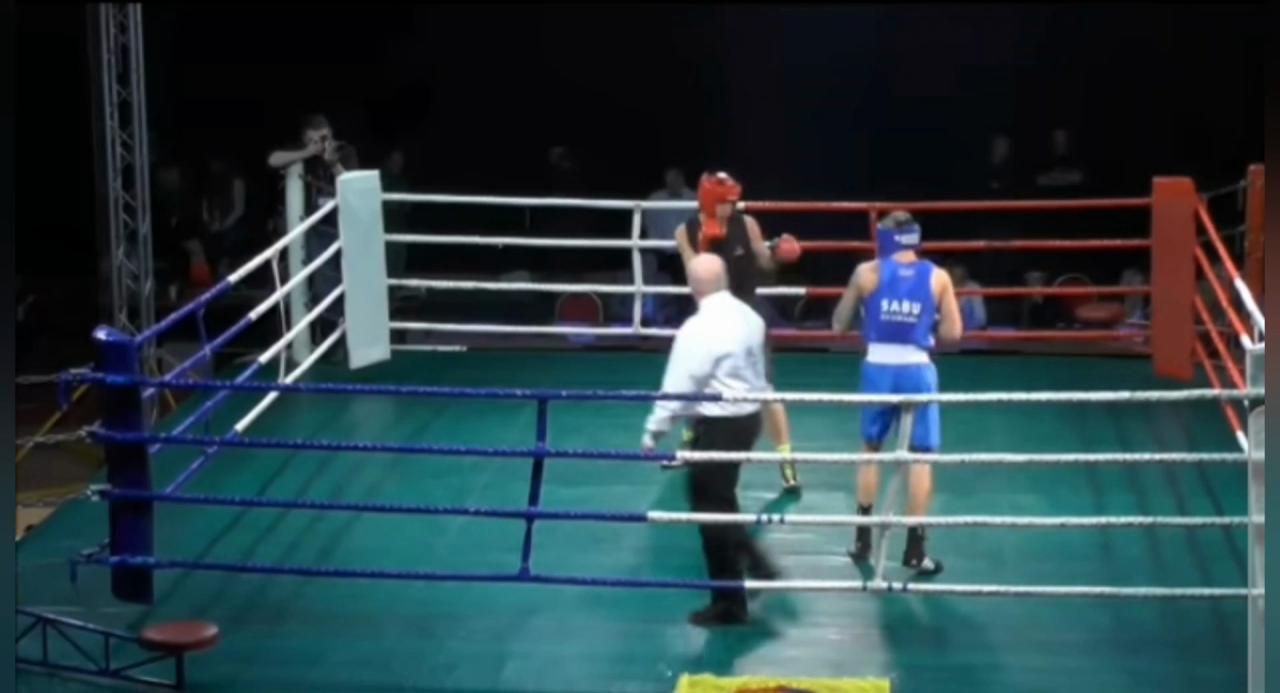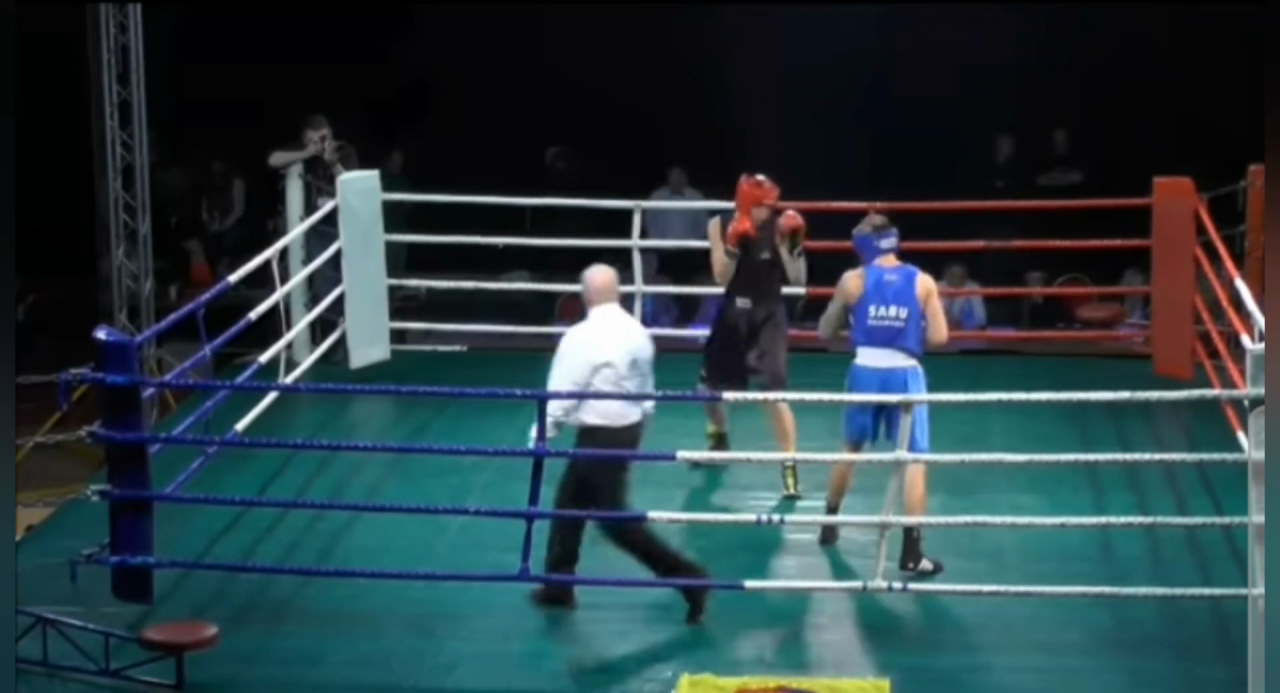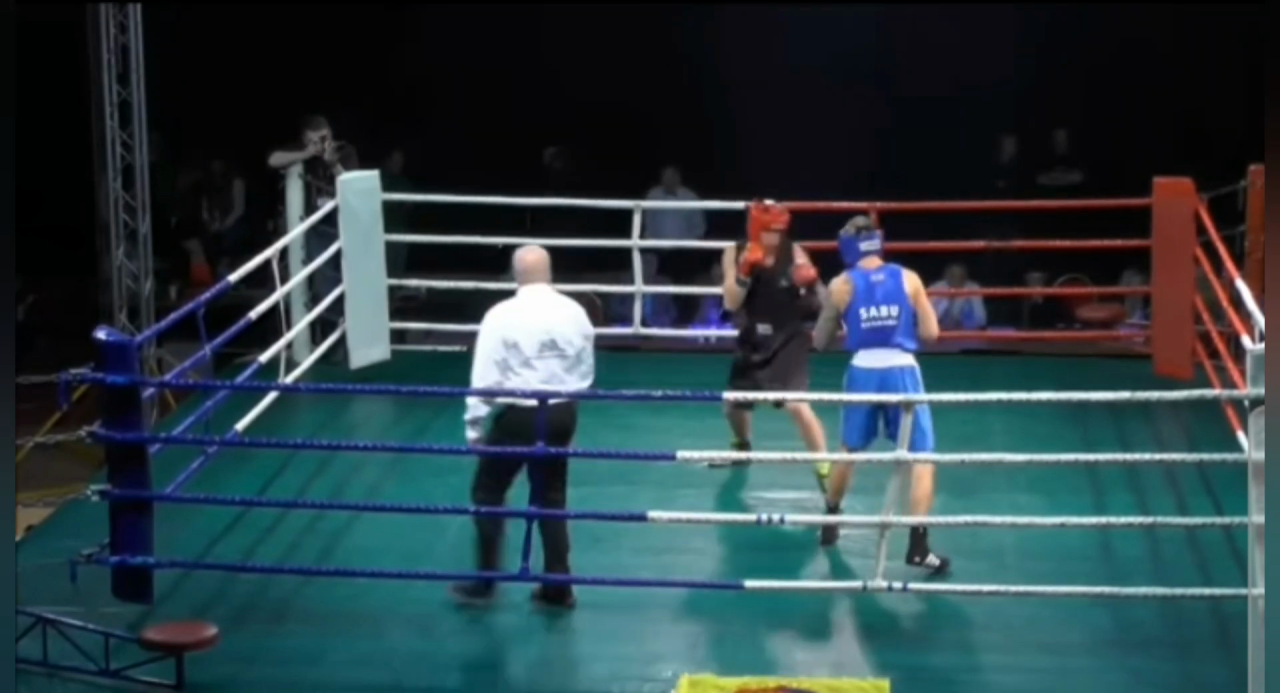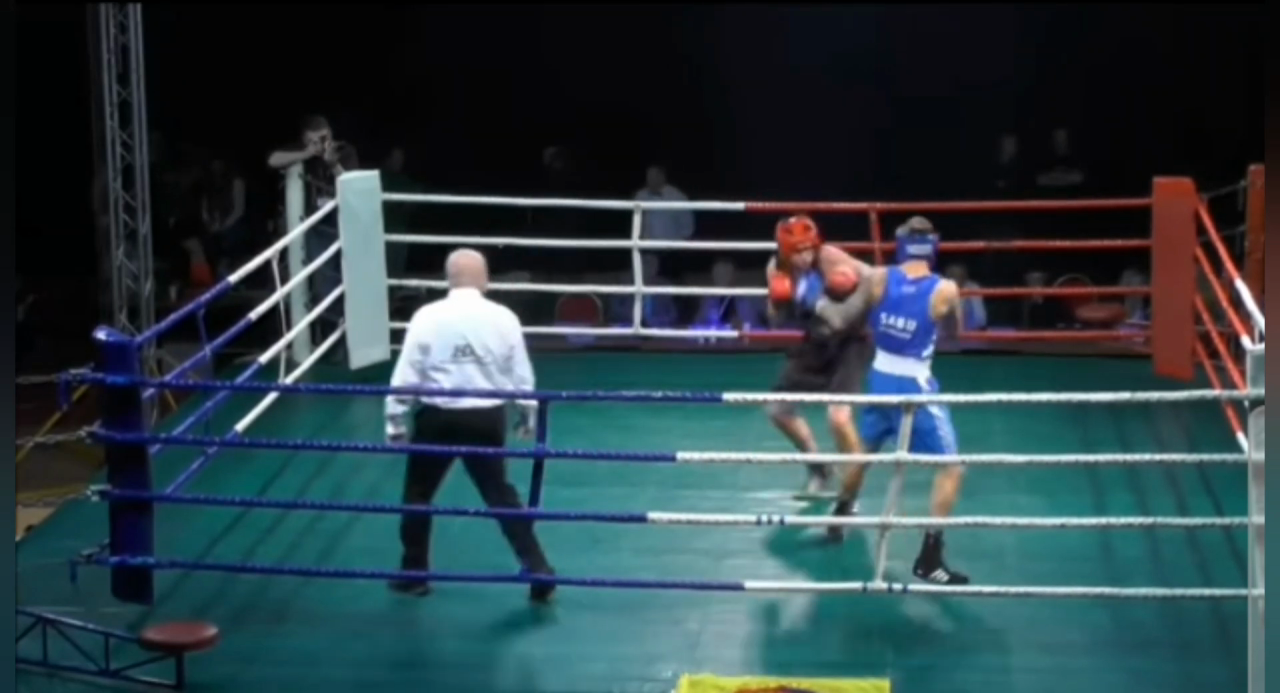
dt=0.3s
person 1, frame 1
left shoulder: (867, 272)
right shoulder: (938, 278)
left elbow: (840, 325)
right elbow: (952, 333)
left hip: (876, 369)
right hip: (917, 371)
left knee: (871, 451)
right knee: (920, 458)
left ankle: (863, 537)
right ankle: (915, 548)
person 1, frame 2
left shoulder: (852, 280)
right shoulder: (923, 282)
left elbow: (825, 332)
right elbow: (938, 337)
left hip: (865, 371)
right hip: (905, 373)
left knee: (851, 449)
right knee: (914, 460)
left ankle: (830, 524)
right ankle: (911, 552)
person 1, frame 3
left shoulder: (840, 285)
right shoulder: (909, 280)
left elbow: (820, 341)
right elbow: (930, 333)
left hip: (860, 374)
right hip: (901, 374)
left knee: (849, 452)
right knee: (923, 458)
left ankle: (830, 525)
right ankle: (919, 545)
person 1, frame 4
left shoulder: (877, 278)
right shoulder: (945, 290)
left elbow: (843, 318)
left hip: (881, 377)
right hip: (915, 384)
left knee: (867, 450)
right knee: (950, 468)
left ankle: (839, 518)
right ankle: (929, 560)
person 2, frame 1
left shoulder: (699, 329)
right shoulder: (749, 317)
left elbow: (677, 387)
right elbow: (759, 373)
left wrist: (652, 432)
left hip: (718, 426)
right hip: (746, 418)
left knee: (713, 509)
right knee: (717, 502)
left ankle: (730, 603)
right ankle: (754, 566)
person 2, frame 2
left shoulder: (581, 336)
right shoulder: (637, 331)
left elbow: (560, 396)
right elbow: (645, 388)
left wrist: (539, 439)
left hip: (600, 436)
right hip: (628, 429)
left knee: (617, 521)
right knee: (570, 506)
left ankle: (687, 576)
right ankle: (557, 588)
person 2, frame 3
left shoulder: (501, 315)
right shoulder: (574, 312)
left elbow: (484, 378)
right elbow: (585, 370)
left wrist: (475, 426)
left hip: (517, 417)
right hip: (562, 414)
left knee: (486, 493)
right knee: (550, 498)
left ankle: (483, 580)
right ankle: (557, 586)
person 2, frame 4
left shoulder: (428, 317)
right shoulder: (503, 318)
left elbow: (405, 377)
right elbow: (522, 377)
left wrist: (395, 422)
right wrist: (527, 416)
left hip: (438, 418)
right hip: (487, 418)
left knee: (418, 495)
right knee: (500, 494)
left ankle: (414, 574)
right ankle: (538, 570)
person 3, frame 1
left shoulder: (746, 225)
right shoulder: (686, 231)
left elbow: (766, 264)
left wrist: (778, 252)
right wrist: (706, 247)
left ankle: (786, 460)
person 3, frame 2
left shoulder: (777, 228)
right shoulder: (719, 226)
left elbow: (798, 279)
right elbow: (721, 277)
left wrist: (794, 243)
right wrist: (732, 244)
left hip: (767, 316)
right hip: (732, 314)
left knee: (775, 393)
right knee: (712, 385)
left ankle: (789, 466)
right ankle: (719, 439)
person 3, frame 3
left shoulder: (795, 254)
right shoulder: (736, 252)
left elbow: (818, 305)
right elbow: (730, 305)
left wrist: (813, 289)
right wrist: (744, 275)
left hip: (790, 337)
right hip: (753, 338)
left knee: (796, 405)
right knee: (734, 404)
left ankle: (826, 473)
right ankle: (742, 446)
person 3, frame 4
left shoulder: (830, 257)
right shoulder: (776, 268)
right elbow: (776, 320)
left wrist: (852, 280)
right wrist: (778, 300)
left hip: (849, 342)
right hip: (816, 342)
left knee: (838, 417)
right knee: (778, 411)
right ankle: (817, 466)
person 4, frame 1
left shoulder: (345, 151)
right shoulder: (302, 152)
right elbow: (273, 160)
left wrist: (334, 164)
right wrist: (306, 154)
right hip: (318, 228)
right knee: (325, 287)
person 4, frame 2
left shoulder: (345, 151)
right shoulder: (302, 152)
right elbow: (273, 160)
left wrist: (334, 164)
right wrist: (305, 154)
right hip: (318, 227)
right knee: (325, 287)
person 4, frame 3
left shoulder: (345, 151)
right shoulder: (302, 152)
right elbow: (273, 160)
left wrist: (334, 164)
right wrist: (306, 155)
right hip: (318, 228)
right knee: (325, 286)
person 4, frame 4
left shoulder: (345, 151)
right shoulder: (302, 151)
right elbow: (273, 160)
left wrist: (334, 164)
right wrist: (306, 154)
right hip: (318, 227)
right knee: (325, 286)
